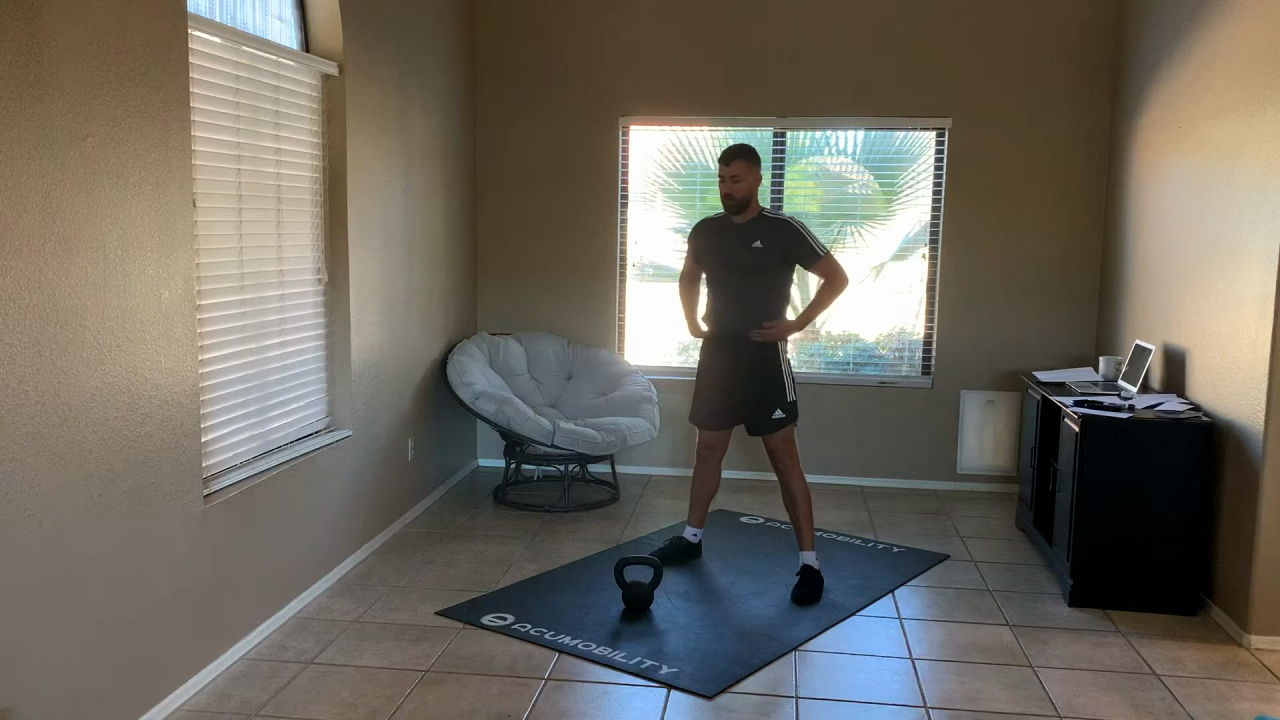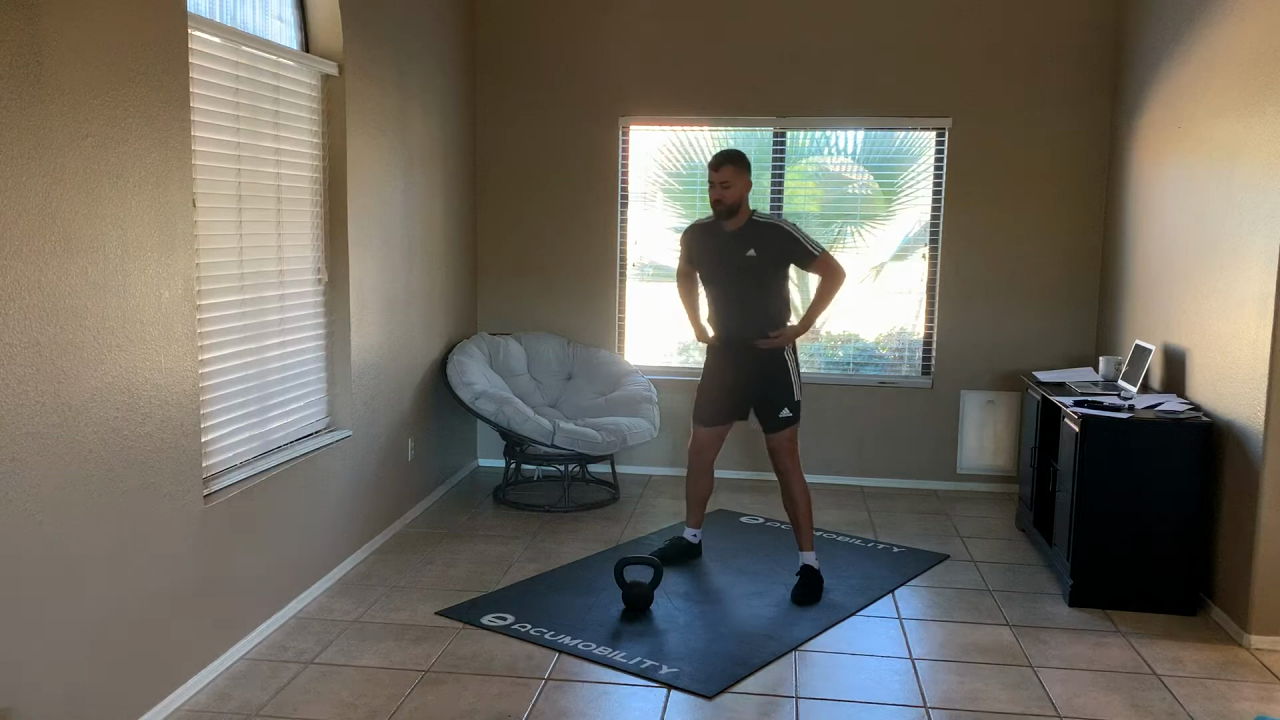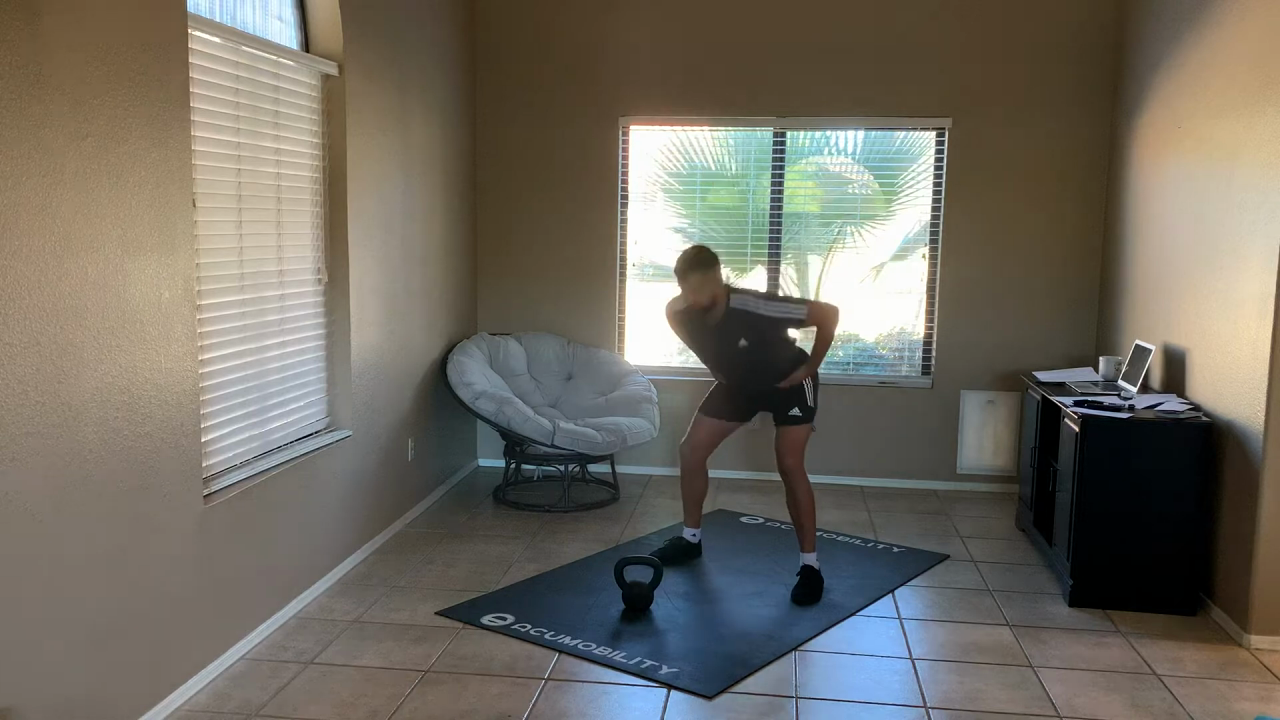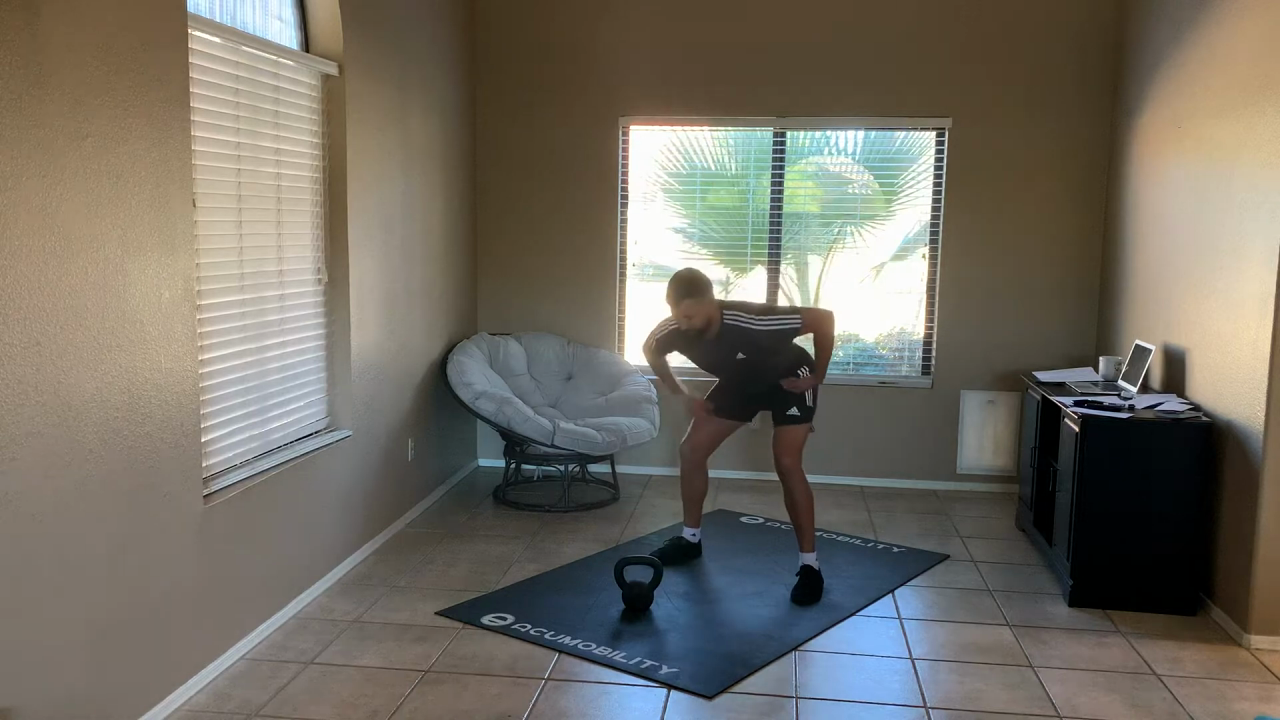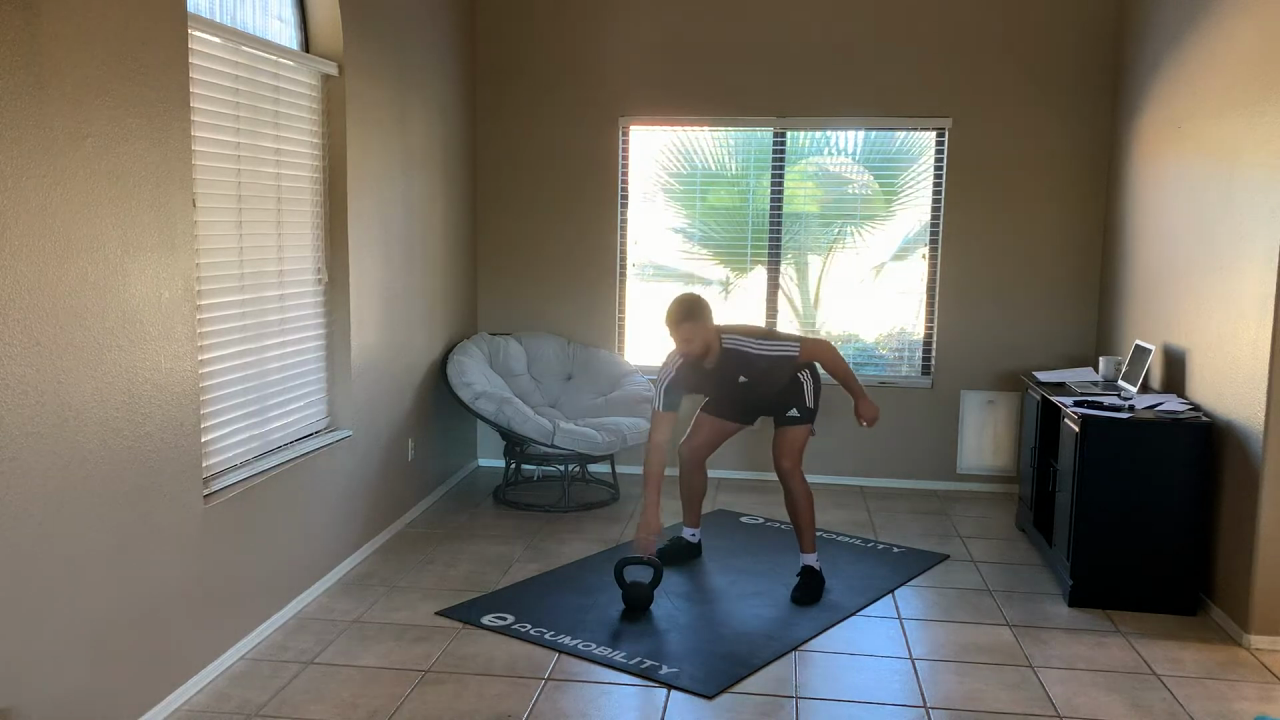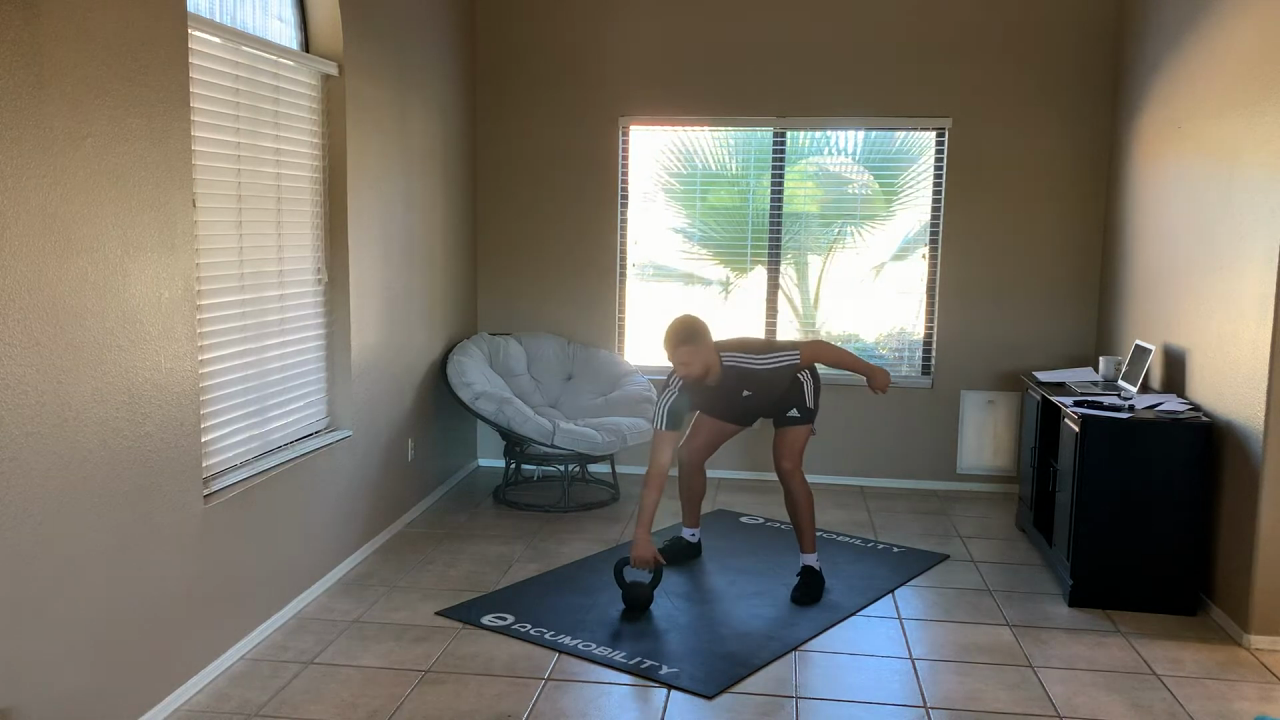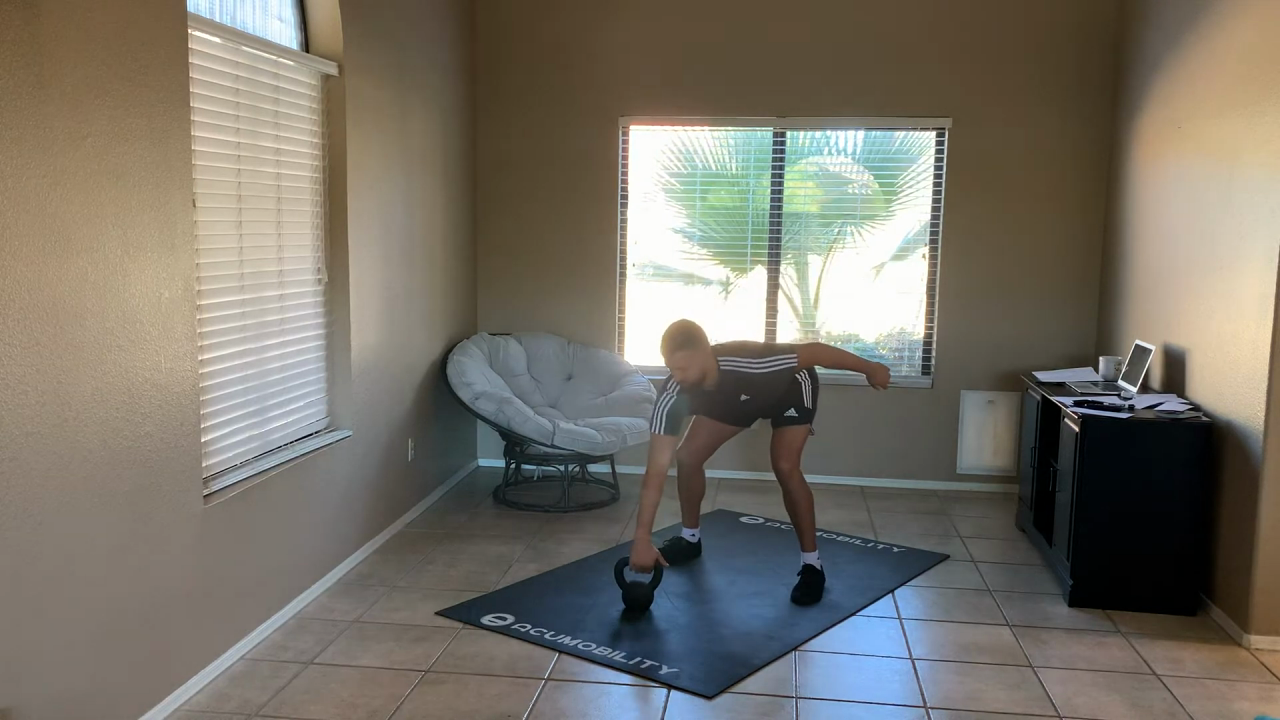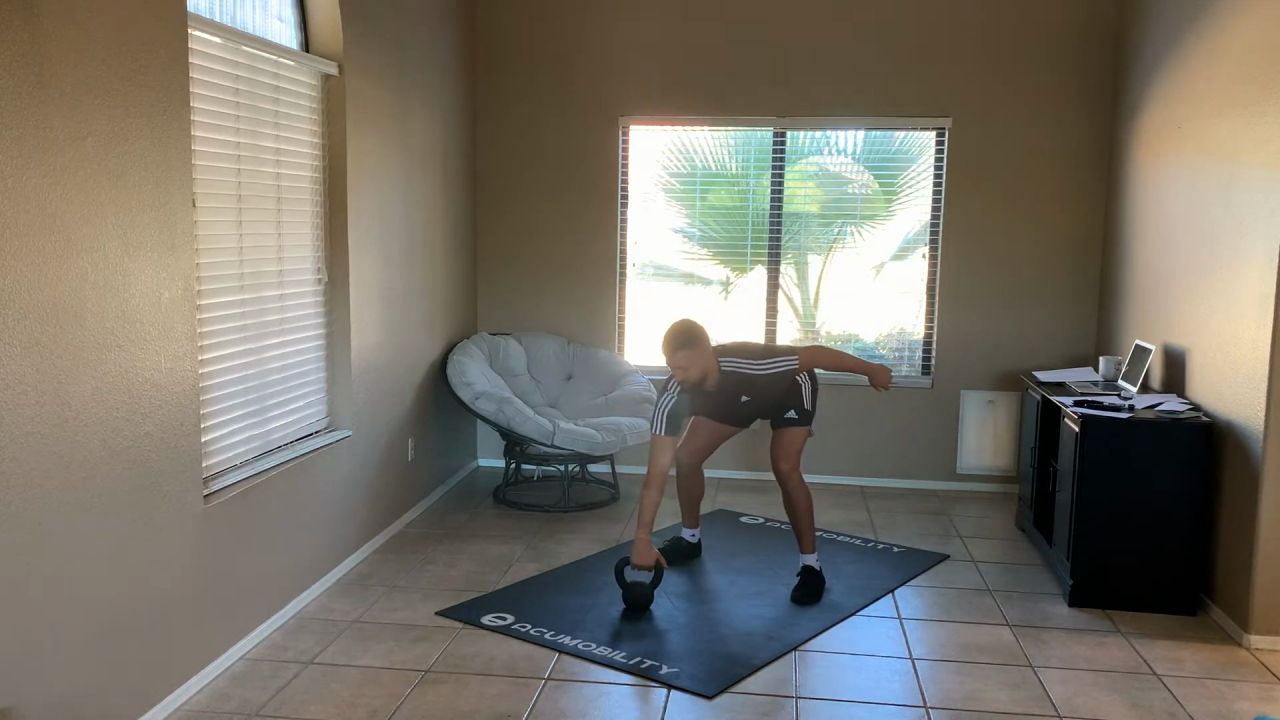
dt=0.3s
person 1, frame 1
left shoulder: (783, 229)
right shoulder: (705, 231)
left elbow: (836, 278)
right elbow: (689, 277)
left wrist: (798, 323)
right wrist: (691, 319)
left hip: (764, 356)
right hip: (716, 353)
left knee: (783, 458)
right knee: (708, 452)
left ankle: (809, 563)
right ankle: (692, 537)
person 1, frame 2
left shoulder: (776, 233)
right shoulder: (697, 235)
left elbow: (834, 273)
right elbow: (685, 276)
left wrist: (801, 327)
right wrist: (697, 325)
left hip: (771, 357)
right hip: (723, 355)
left knee: (784, 459)
right knee: (700, 450)
left ankle: (809, 563)
right ankle: (691, 537)
person 1, frame 3
left shoulder: (758, 308)
right shoulder: (682, 310)
left elbow: (829, 314)
left wrist: (810, 367)
left hip: (788, 382)
right hip: (736, 384)
left knee: (789, 464)
right knee: (691, 450)
left ankle: (810, 566)
right ankle: (690, 539)
person 1, frame 4
left shoulder: (753, 322)
right shoulder: (674, 331)
left elbow: (824, 318)
right elbow: (650, 350)
left wrist: (816, 376)
right wrist: (682, 394)
left hip: (788, 380)
right hip: (738, 384)
left knee: (786, 464)
right knee: (691, 450)
left ankle: (810, 565)
right ankle: (690, 538)
person 1, frame 5
left shoulder: (752, 346)
right shoulder: (675, 372)
left elbow: (822, 349)
right elbow: (657, 441)
left wrist: (860, 397)
right wrist: (649, 514)
left hip: (791, 386)
right hip: (735, 392)
left knee: (786, 466)
right knee: (690, 452)
left ankle: (811, 566)
right ankle: (690, 538)
person 1, frame 6
left shoulder: (752, 359)
right shoulder: (675, 393)
left elbow: (817, 349)
right elbow: (659, 464)
left wrist: (870, 372)
right wrist: (642, 535)
left hip: (792, 387)
right hip: (733, 397)
left knee: (787, 467)
right knee: (689, 455)
left ankle: (810, 566)
right ankle: (690, 539)
person 1, frame 7
left shoulder: (749, 363)
right shoulder: (672, 396)
left elbow: (814, 351)
right elbow: (656, 469)
left wrist: (869, 368)
right wrist: (642, 539)
left hip: (790, 388)
left knee: (785, 467)
right knee: (687, 456)
left ankle: (812, 565)
right ankle: (690, 539)
person 1, frame 8
left shoulder: (751, 364)
right shoulder: (673, 397)
left elbow: (814, 354)
right elbow: (658, 469)
left wrist: (871, 370)
right wrist: (642, 538)
left hip: (789, 389)
left knee: (784, 468)
right knee: (686, 457)
left ankle: (811, 566)
right ankle: (690, 539)
